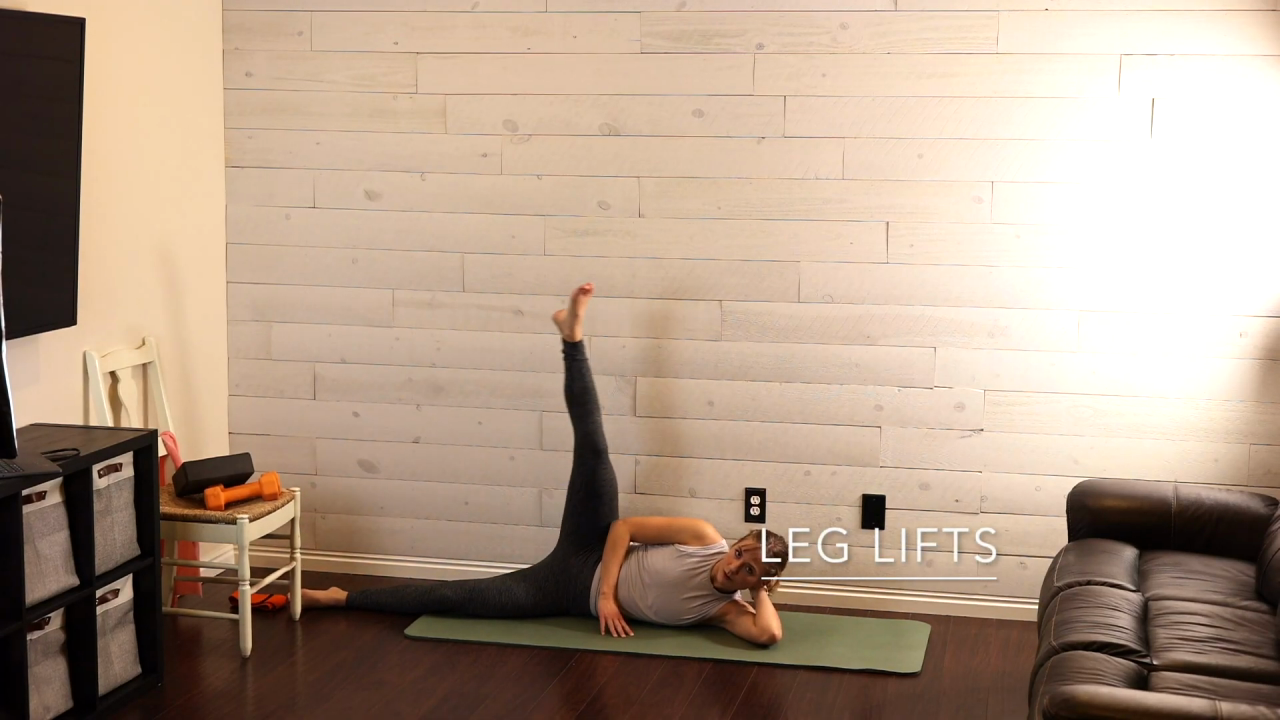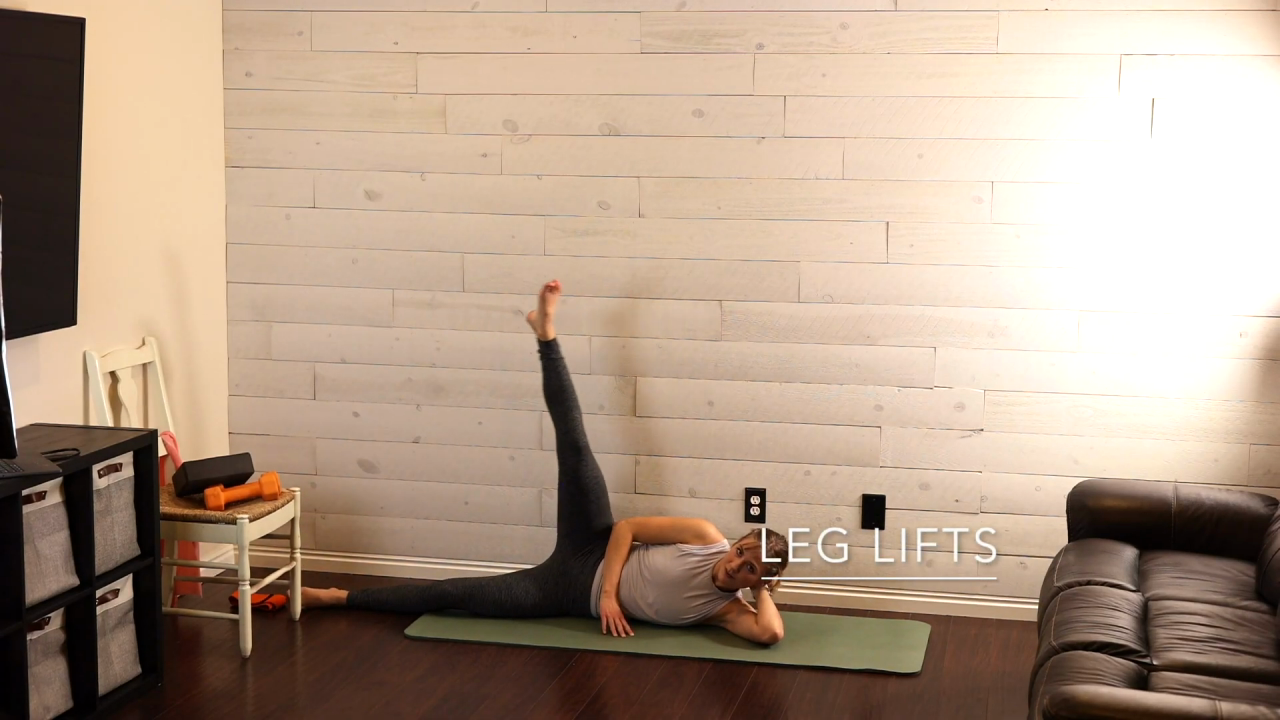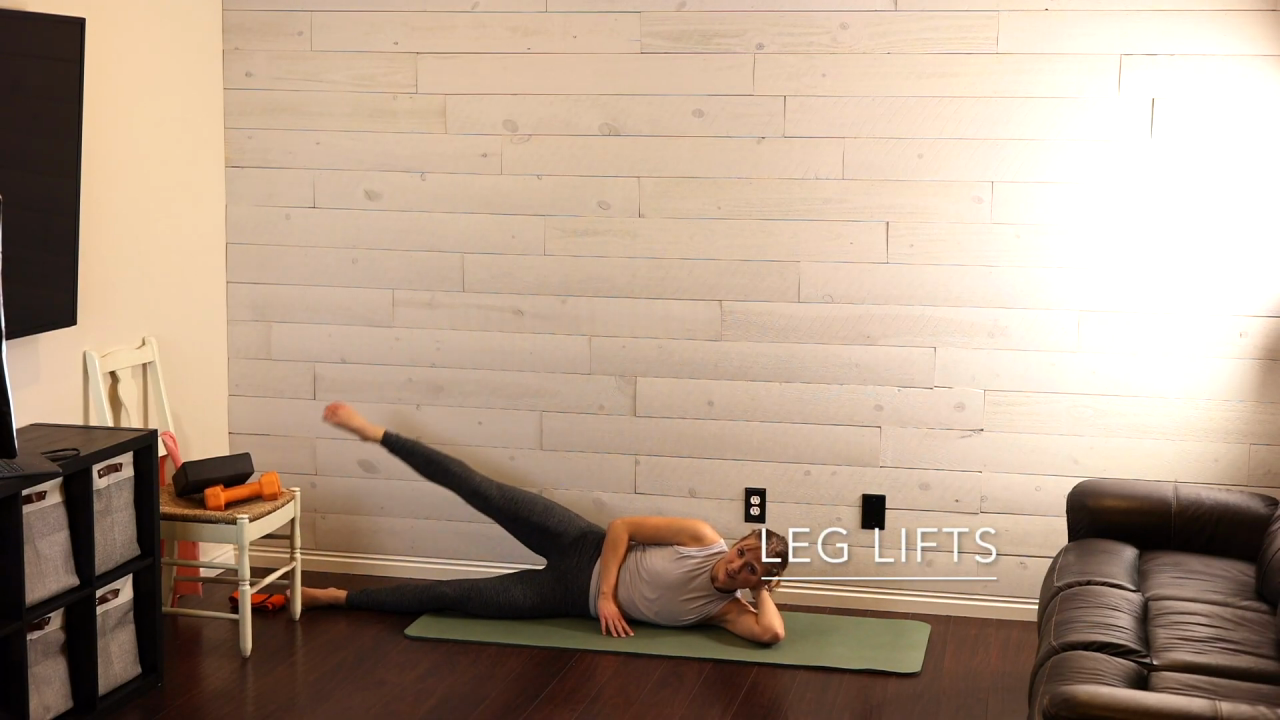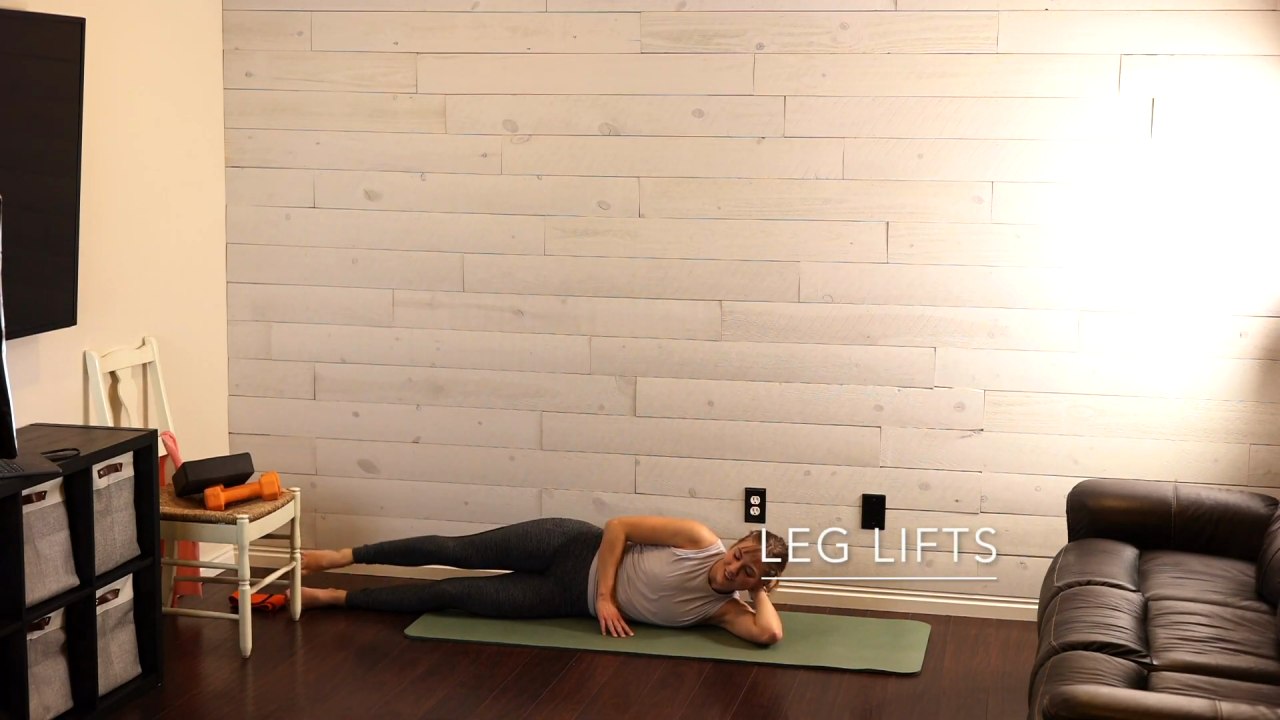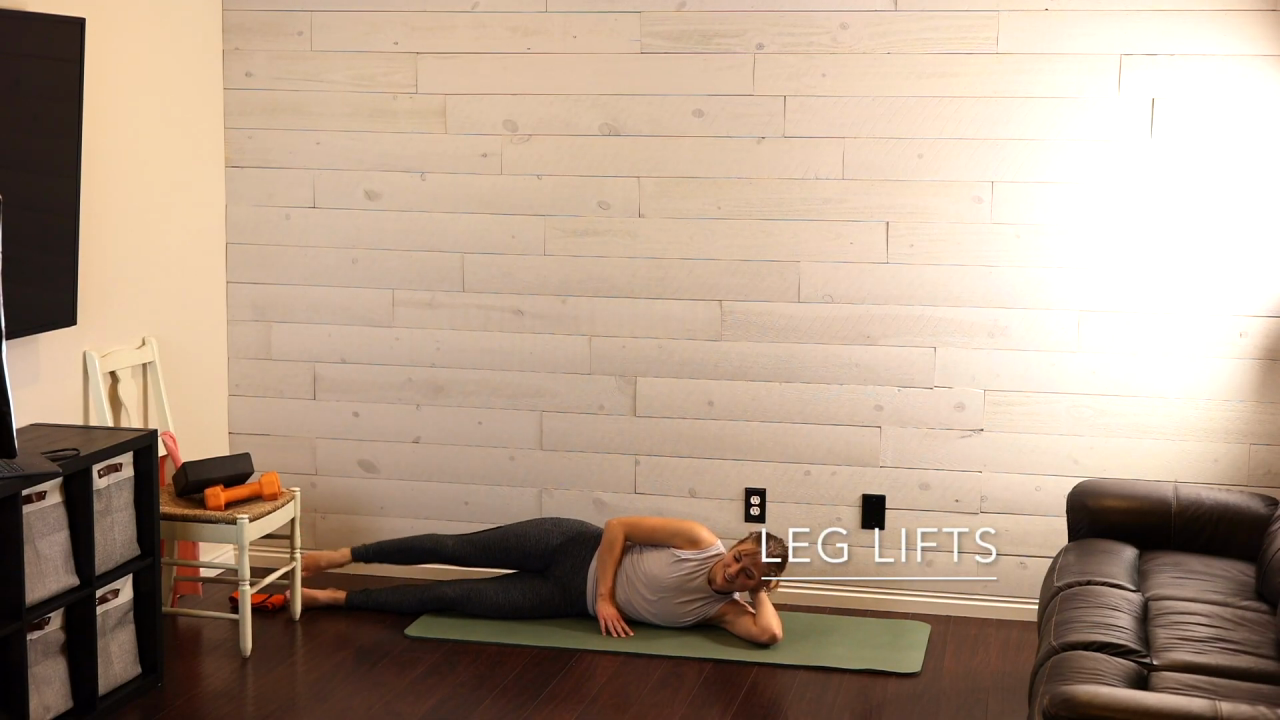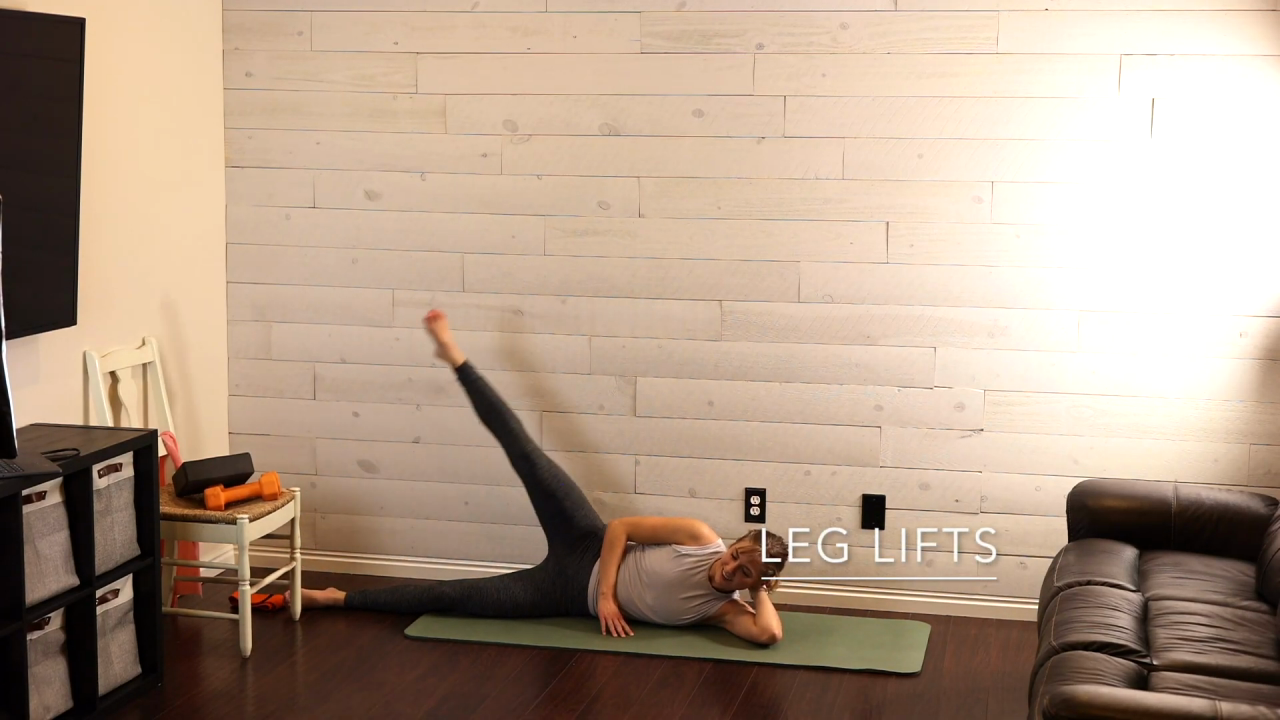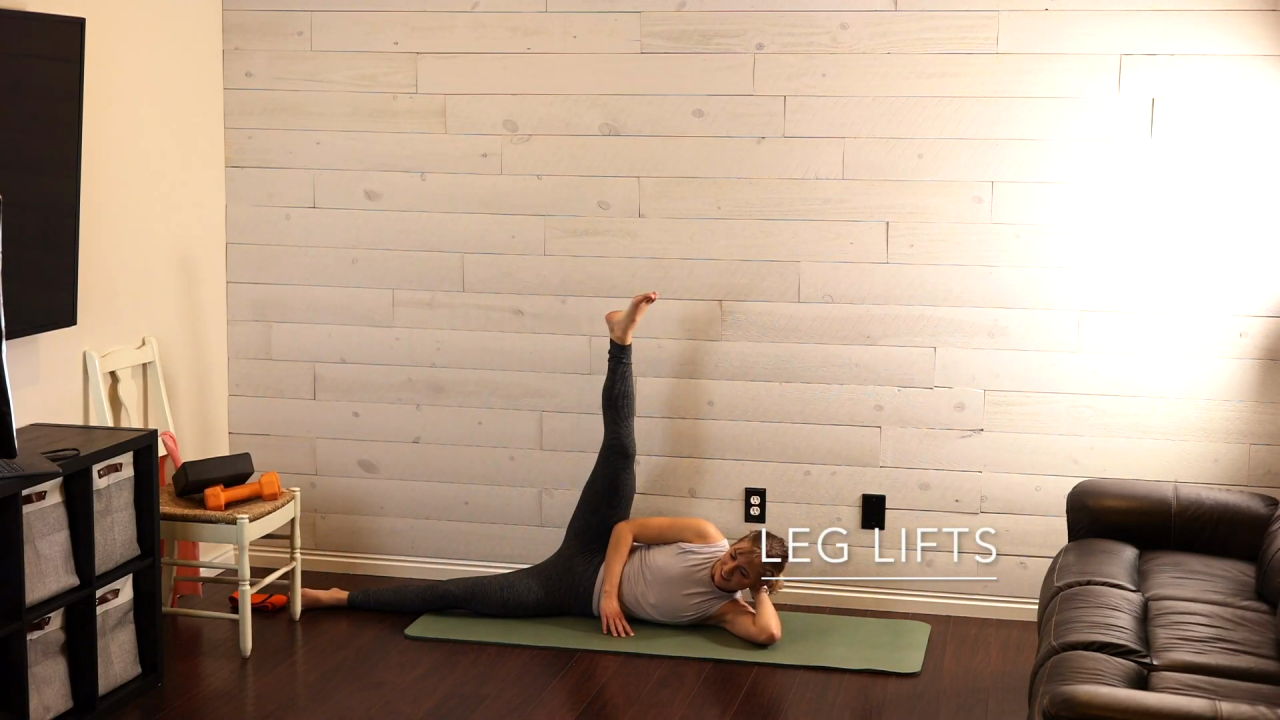
dt=0.4s
person 1, frame 1
left shoulder: (724, 608)
right shoulder: (704, 537)
right elbow: (623, 527)
left wrist: (760, 589)
right wrist: (607, 592)
left hip: (577, 597)
right hip: (589, 556)
left knee: (455, 598)
right knee: (592, 448)
left ankle: (338, 599)
right ankle: (573, 335)
person 1, frame 2
left shoulder: (726, 608)
right shoulder: (706, 538)
right elbow: (628, 527)
left wrist: (763, 590)
right wrist: (609, 591)
left hip: (575, 598)
right hip: (588, 556)
left knee: (455, 595)
right knee: (573, 442)
left ankle: (338, 598)
right ankle: (547, 335)
person 1, frame 3
left shoulder: (728, 609)
right shoulder: (705, 539)
left elbow: (773, 631)
right elbow: (622, 527)
left wrist: (764, 589)
right wrist: (607, 592)
left hip: (577, 600)
right hip: (584, 553)
left knee: (448, 596)
right knee: (483, 493)
left ankle: (334, 597)
right ankle: (376, 433)
person 1, frame 4
left shoulder: (724, 609)
right shoulder: (700, 539)
left elbow: (770, 632)
right elbow: (618, 525)
left wrist: (760, 589)
right wrist: (606, 593)
left hip: (573, 598)
right hip: (575, 549)
left knee: (451, 594)
right knee: (456, 551)
left ankle: (336, 597)
right ankle: (344, 556)
person 1, frame 5
left shoulder: (724, 609)
right shoulder: (700, 540)
left elbow: (770, 633)
right elbow: (617, 525)
left wrist: (760, 588)
right wrist: (605, 593)
left hip: (572, 598)
right hip: (574, 548)
left knee: (450, 596)
right knee: (455, 549)
left ankle: (335, 598)
right ankle: (342, 556)
person 1, frame 6
left shoulder: (724, 608)
right shoulder: (700, 536)
left elbow: (770, 633)
right elbow: (619, 528)
left wrist: (759, 587)
right wrist: (605, 594)
left hip: (574, 596)
right hip: (586, 549)
left knee: (452, 596)
right knee: (522, 449)
left ankle: (334, 598)
right ankle: (454, 357)
person 1, frame 7
left shoulder: (725, 608)
right shoulder: (706, 536)
left elbow: (767, 633)
right elbow: (627, 528)
left wrist: (761, 589)
right wrist: (611, 591)
left hip: (580, 597)
right hip: (591, 555)
left knee: (458, 594)
right knee: (620, 447)
left ankle: (341, 599)
